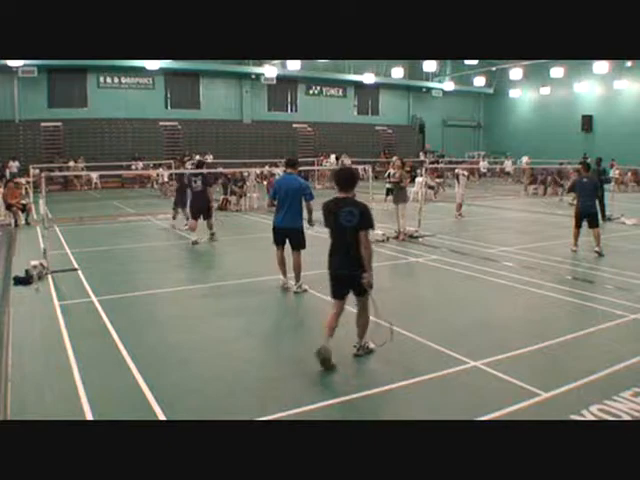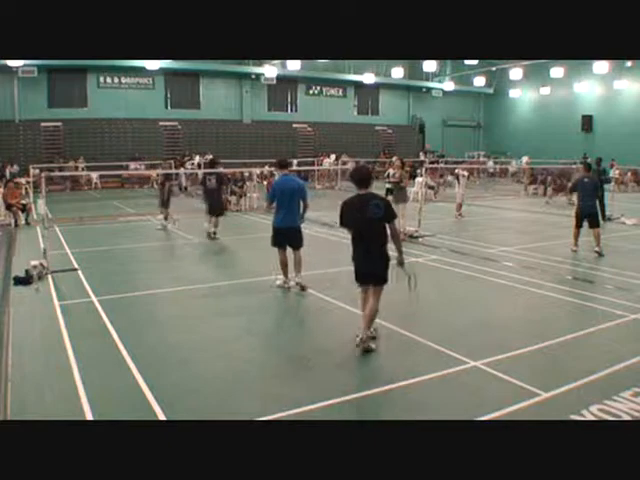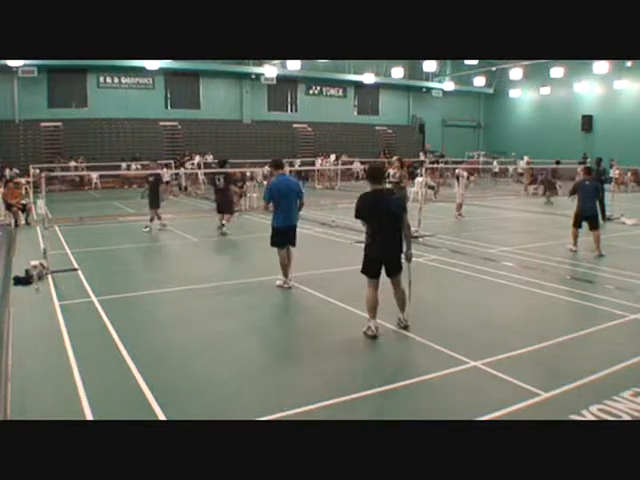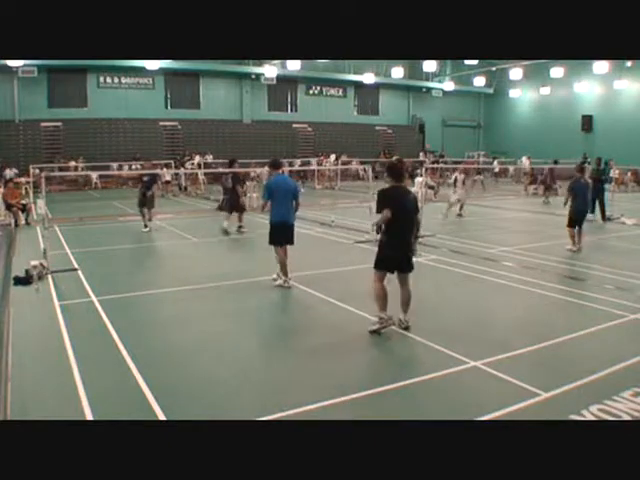
dt=0.4s
person 1, frame 1
left shoulder: (328, 207)
right shoulder: (360, 209)
right elbow: (365, 242)
right wrist: (368, 271)
left hip: (336, 265)
right hip: (356, 266)
left knee: (337, 308)
right knee: (363, 305)
left ankle: (325, 344)
right ankle: (361, 345)
person 1, frame 2
left shoulder: (347, 205)
right shoulder: (382, 202)
left elbow: (349, 230)
right elbow: (394, 232)
right wrist: (400, 253)
left hip: (359, 256)
right hip: (379, 256)
left knee: (365, 292)
right knee: (374, 297)
left ankle: (368, 329)
right ankle: (363, 337)
person 1, frame 3
left shoulder: (364, 199)
right shoulder: (398, 198)
left elbow: (365, 223)
right elbow: (406, 226)
right wrist: (408, 248)
left hip: (373, 248)
right hip: (394, 248)
left knee: (372, 287)
right knee: (397, 284)
left ankle: (372, 325)
right ankle: (403, 318)
person 1, frame 4
left shoulder: (385, 193)
right shoulder: (411, 195)
left elbow: (387, 215)
right elbow: (417, 222)
left wrist: (378, 224)
right wrist: (413, 242)
left hip: (389, 243)
right hip: (406, 245)
left knee: (378, 279)
right knee: (404, 282)
left ankle: (383, 317)
right ankle: (404, 319)
person 2, frame 1
left shoulder: (278, 182)
right shoulder: (302, 184)
left elbow: (270, 203)
right elbow: (309, 206)
right wrist: (310, 219)
left hip: (279, 222)
right hip: (295, 223)
left knee: (280, 249)
right knee: (296, 252)
left ankle: (284, 279)
right ankle: (298, 284)
person 2, frame 2
left shoulder: (275, 184)
right shoulder: (299, 183)
left elbow: (268, 205)
right elbow: (306, 204)
left wrist: (271, 205)
right wrist: (302, 216)
left hip: (279, 223)
right hip: (294, 222)
left knee: (282, 251)
right knee: (297, 251)
left ankle: (286, 280)
right ankle: (298, 277)
person 2, frame 3
left shoulder: (272, 184)
right shoulder: (295, 182)
left elbow: (266, 206)
right elbow: (302, 202)
left wrist: (267, 202)
left hip: (279, 222)
right hip: (292, 221)
left knee: (281, 250)
right knee: (288, 248)
left ankle: (286, 280)
right ankle: (287, 275)
person 2, frame 4
left shoulder: (270, 182)
right shoulder: (292, 182)
left elbow: (265, 203)
right elbow: (297, 203)
left wrist: (263, 208)
left hip: (277, 219)
right hip: (289, 219)
left knee: (279, 248)
right knee: (284, 247)
left ankle: (286, 279)
right ankle: (282, 273)
